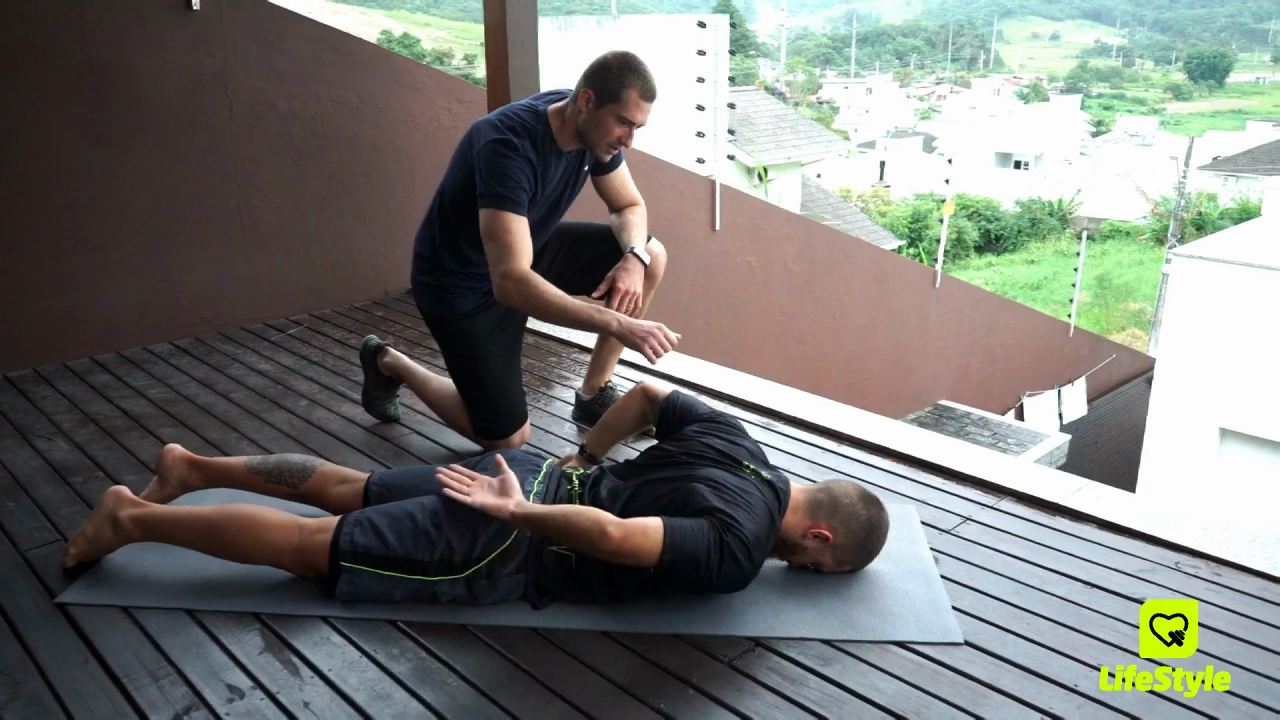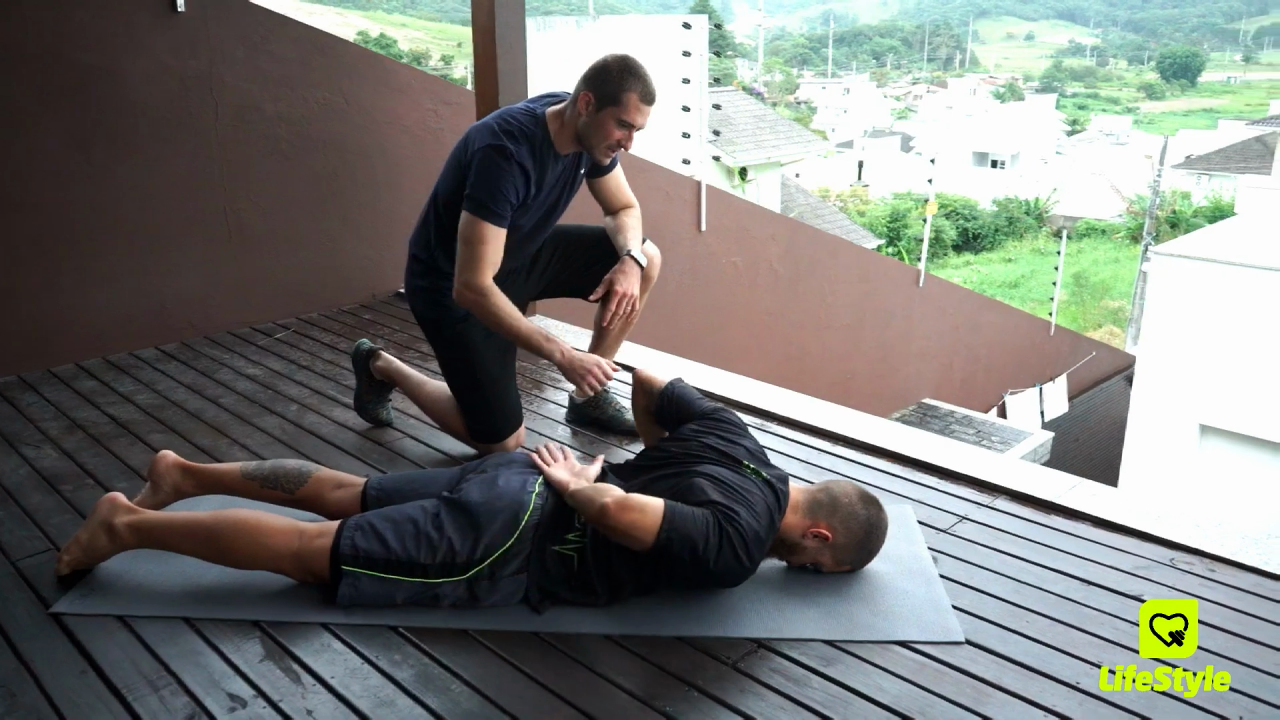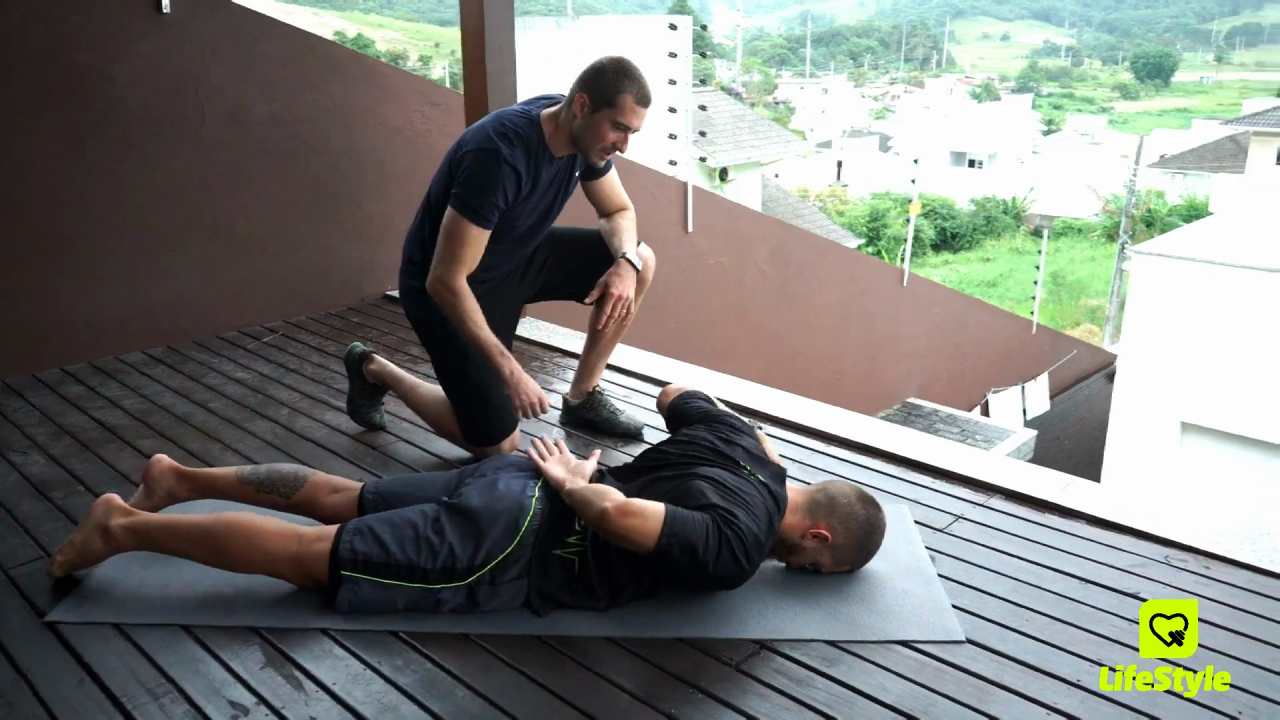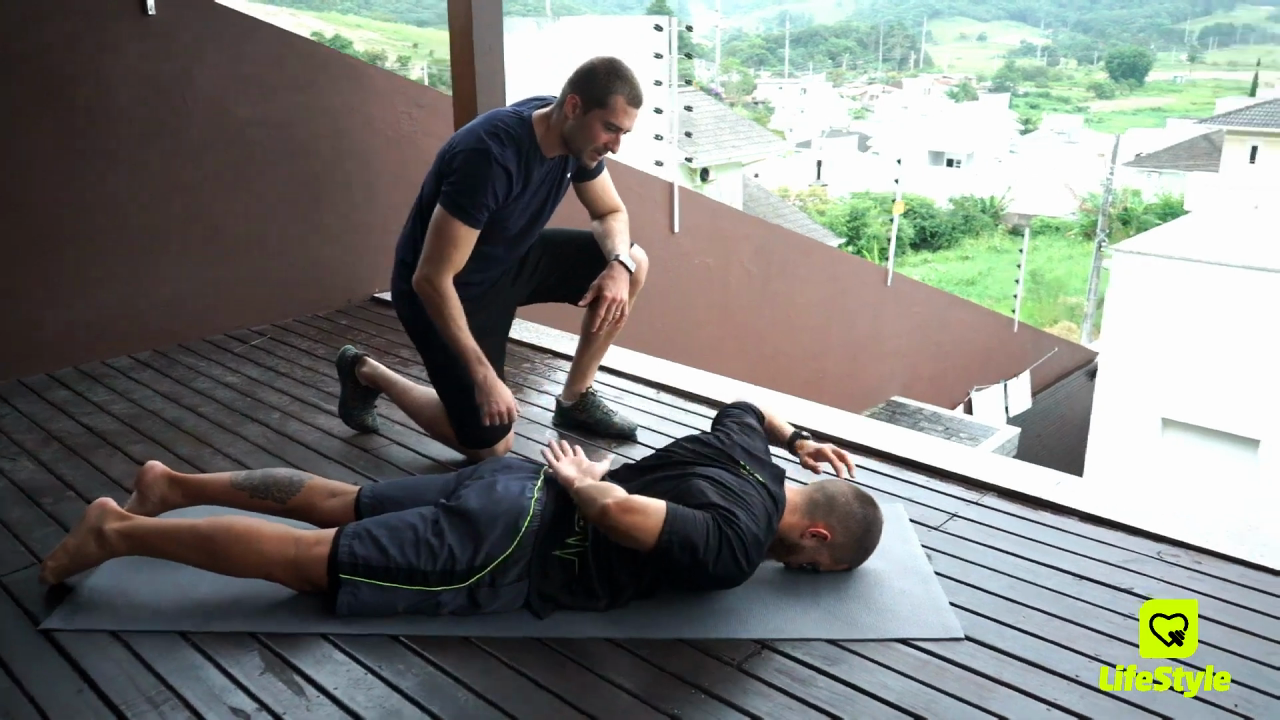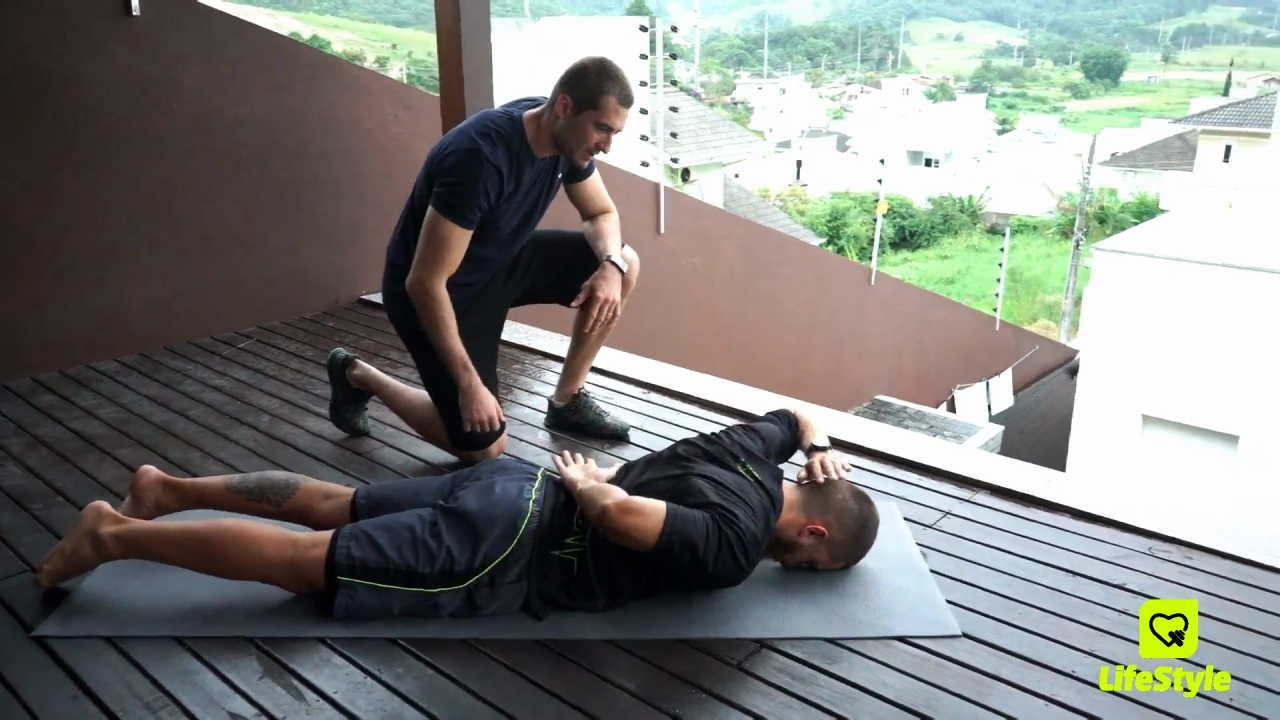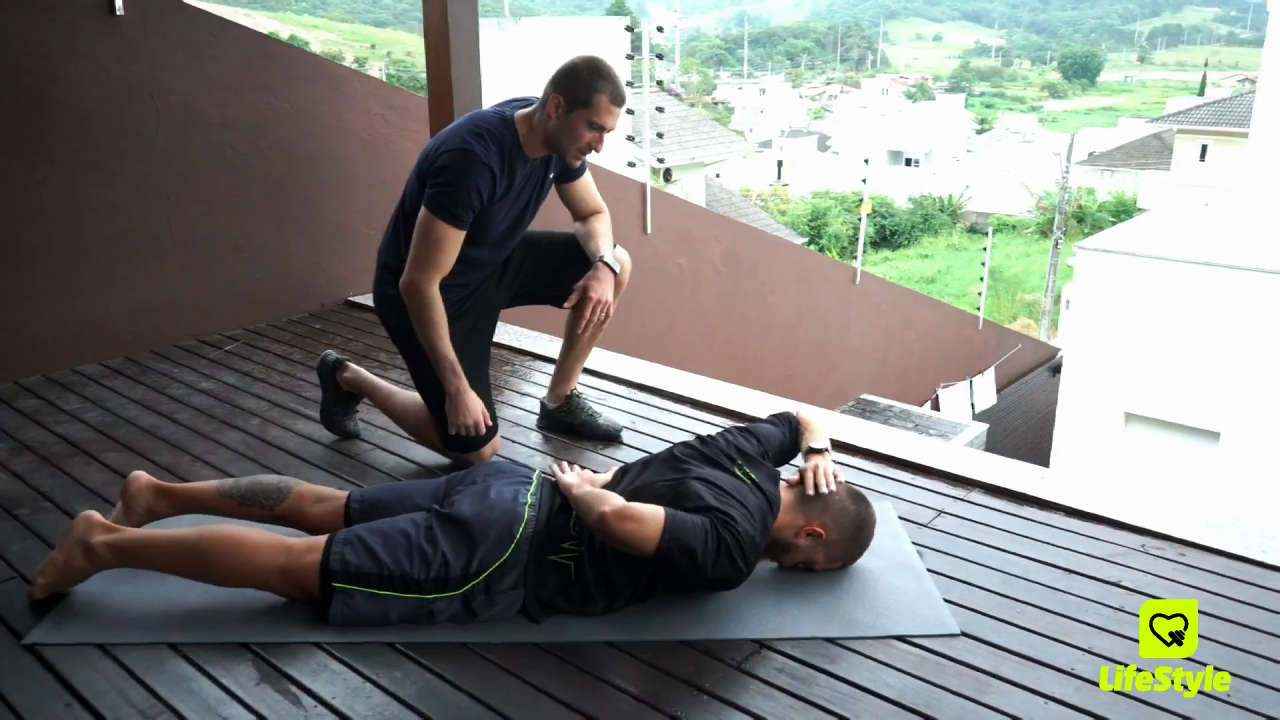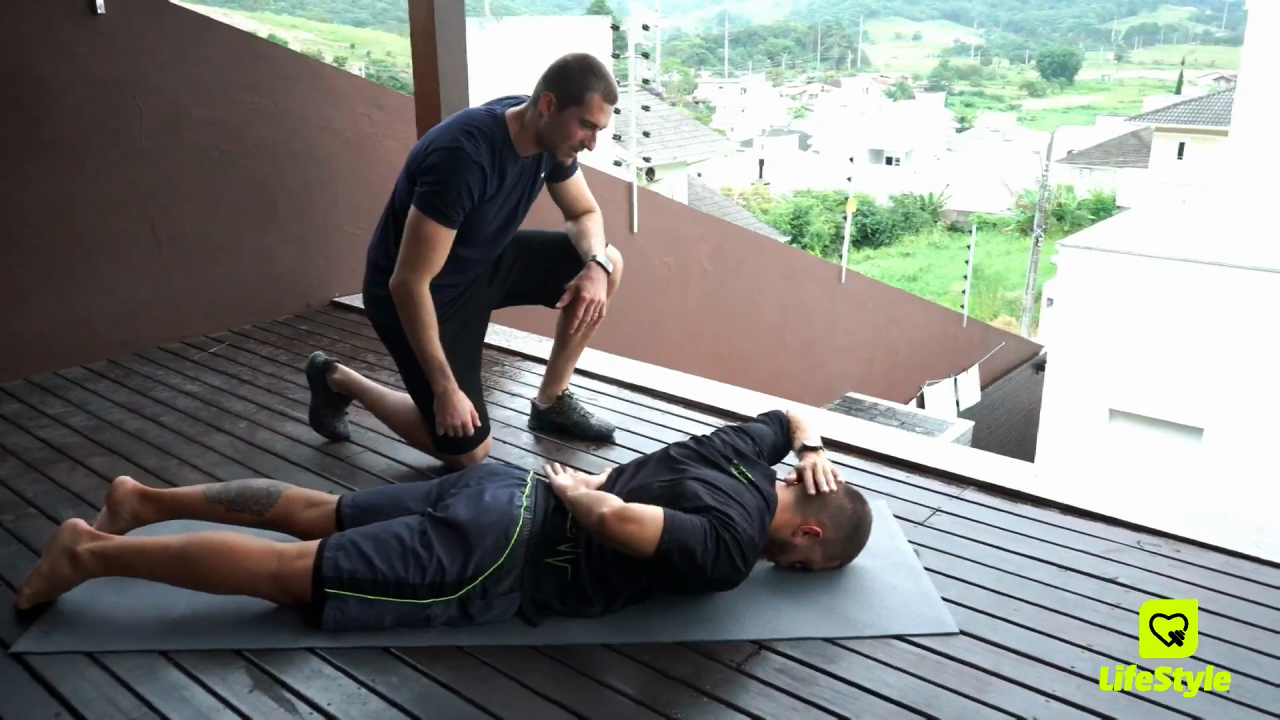
dt=0.2s
person 1, frame 1
left shoulder: (735, 441)
right shoulder: (739, 548)
left elbow: (646, 392)
right elbow: (615, 538)
right wrist: (520, 515)
left hip: (529, 477)
right hip: (497, 548)
left knee: (345, 489)
right knee: (315, 547)
left ankle: (193, 467)
right ankle: (136, 517)
person 1, frame 2
left shoulder: (736, 441)
right shoulder: (739, 542)
left elbow: (647, 380)
right elbow: (618, 514)
right wrist: (572, 484)
left hip: (512, 488)
right hip: (505, 550)
left knee: (342, 495)
right knee: (311, 553)
left ankle: (185, 474)
right ankle: (130, 526)
person 1, frame 3
left shoulder: (733, 442)
right shoulder: (739, 545)
left elbow: (671, 393)
right elbow: (618, 517)
right wrist: (573, 485)
left hip: (513, 487)
right hip: (505, 553)
left knee: (340, 501)
right knee: (308, 557)
left ankle: (179, 478)
right ankle: (127, 526)
person 1, frame 4
left shoulder: (745, 450)
right shoulder: (740, 543)
left elbow: (740, 403)
right elbow: (617, 514)
left wrist: (800, 437)
right wrist: (581, 485)
left hip: (512, 486)
right hip: (506, 555)
left knee: (335, 502)
right knee: (307, 559)
left ankle: (175, 484)
right ankle: (123, 530)
person 1, frame 5
left shoulder: (750, 453)
right shoulder: (737, 543)
left elbow: (787, 412)
right elbow: (617, 512)
left wrist: (820, 448)
right wrist: (586, 484)
left hip: (512, 490)
right hip: (504, 555)
left knee: (329, 503)
right knee: (303, 560)
left ankle: (168, 488)
right ankle: (117, 534)
person 1, frame 6
left shoulder: (747, 454)
right shoulder: (734, 547)
left elbow: (795, 414)
right elbow: (616, 520)
left wrist: (821, 453)
right wrist: (580, 490)
left hip: (508, 491)
right hip: (499, 558)
left knee: (323, 508)
right knee: (298, 568)
left ankle: (158, 493)
right ankle: (110, 542)
person 1, frame 7
left shoulder: (742, 455)
right shoulder: (733, 546)
left elbow: (783, 412)
right elbow: (617, 523)
left wrist: (814, 450)
right wrist: (577, 493)
left hip: (501, 493)
right hip: (494, 563)
left knee: (316, 514)
right knee: (289, 573)
left ankle: (145, 498)
right ankle: (96, 551)
person 2, frame 1
left shoulder: (596, 128)
right shoulder: (509, 147)
left elbow: (630, 206)
right elbow: (511, 283)
left wrist: (634, 257)
right wrist: (619, 324)
right hip: (462, 283)
left knee: (651, 257)
right knee: (508, 438)
left ankle: (594, 393)
right ankle: (390, 365)
person 2, frame 2
left shoulder: (590, 132)
right shoulder: (504, 152)
left elbow: (624, 208)
right elbow: (473, 287)
left wrist: (630, 260)
right wrist: (564, 357)
left hip: (521, 252)
right hip: (452, 286)
left knee: (645, 259)
right knee: (503, 443)
left ankle: (587, 399)
right ankle: (380, 368)
person 2, frame 3
left shoulder: (586, 133)
right shoulder: (498, 154)
left elbow: (619, 211)
right elbow: (445, 282)
left wrist: (625, 263)
right wrist: (510, 372)
left hip: (517, 256)
right hip: (449, 289)
left knee: (640, 263)
right knee: (498, 444)
left ankle: (582, 398)
right ankle: (374, 372)
person 2, frame 4
left shoulder: (578, 134)
right shoulder: (489, 155)
left elbow: (612, 213)
right elbow: (431, 280)
left wrist: (619, 264)
right wrist: (485, 378)
left hip: (510, 259)
right hip: (447, 290)
left knee: (632, 264)
right knee: (490, 447)
left ankle: (575, 400)
right ankle: (366, 374)
person 2, frame 5
left shoulder: (568, 136)
right shoulder: (480, 157)
left elbow: (602, 213)
right elbow: (424, 282)
left wrist: (610, 265)
right wrist: (469, 384)
left hip: (501, 261)
right hip: (439, 292)
left knee: (624, 265)
right knee: (483, 447)
left ankle: (567, 400)
right ankle: (358, 376)
person 2, frame 6
left shoulder: (560, 136)
right shoulder: (472, 157)
left elbow: (594, 214)
right elbow: (418, 283)
left wrist: (602, 266)
right wrist: (457, 388)
left hip: (492, 262)
right hip: (431, 293)
left knee: (616, 265)
right knee: (476, 450)
left ankle: (559, 402)
right ankle: (349, 379)
person 2, frame 7
left shoulder: (551, 134)
right shoulder: (462, 156)
left elbow: (585, 213)
right elbow: (408, 283)
left wrist: (595, 266)
right wrist: (445, 389)
left hip: (483, 262)
right hip: (420, 293)
left knee: (607, 264)
right knee: (468, 452)
left ankle: (551, 402)
right ankle: (338, 381)
